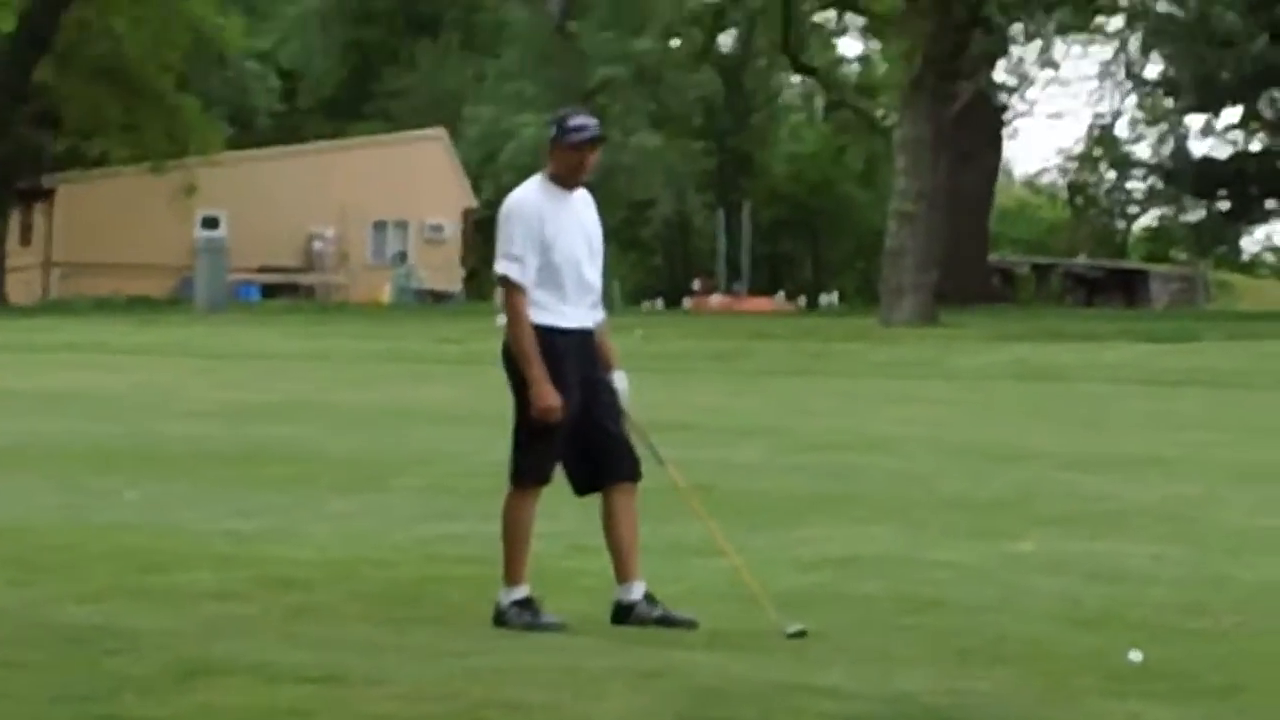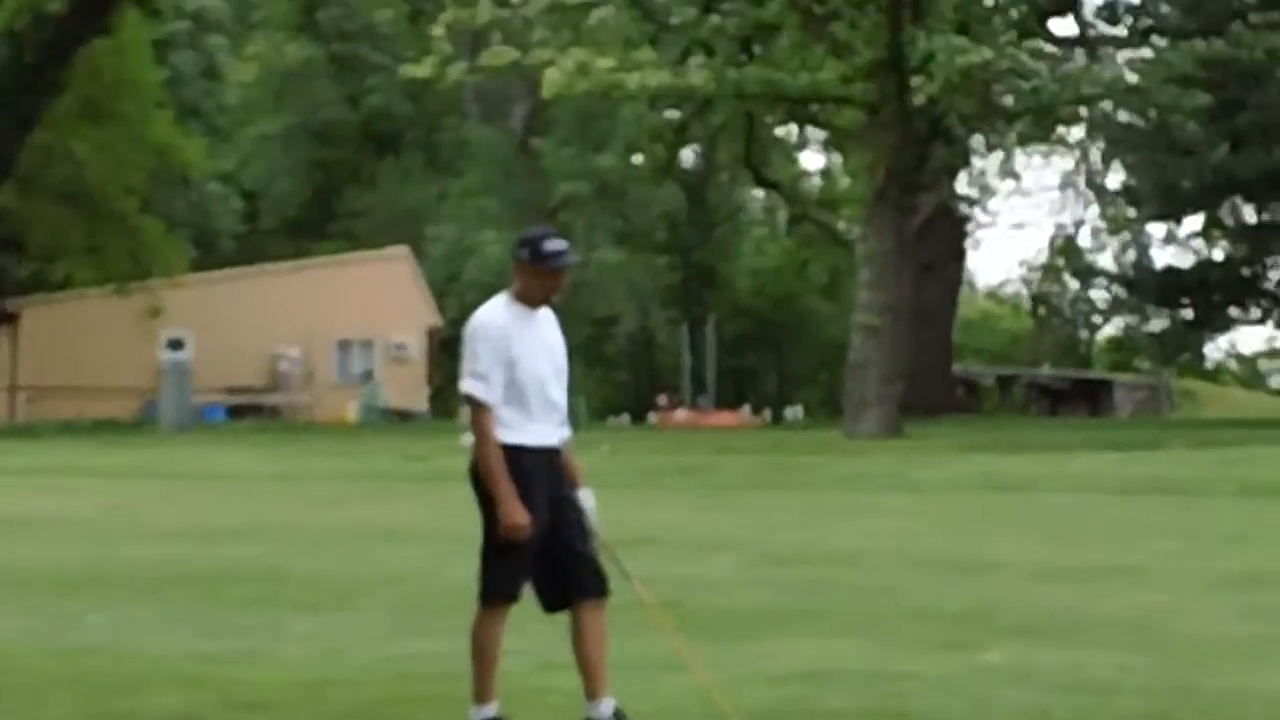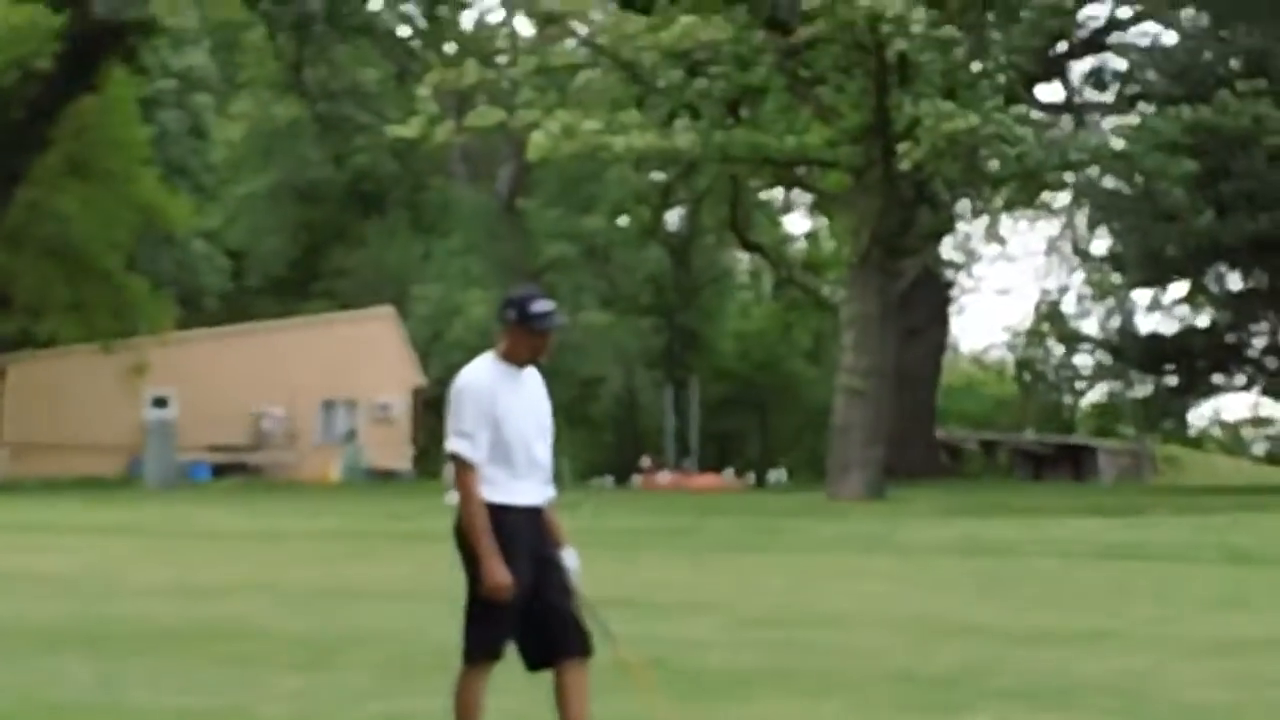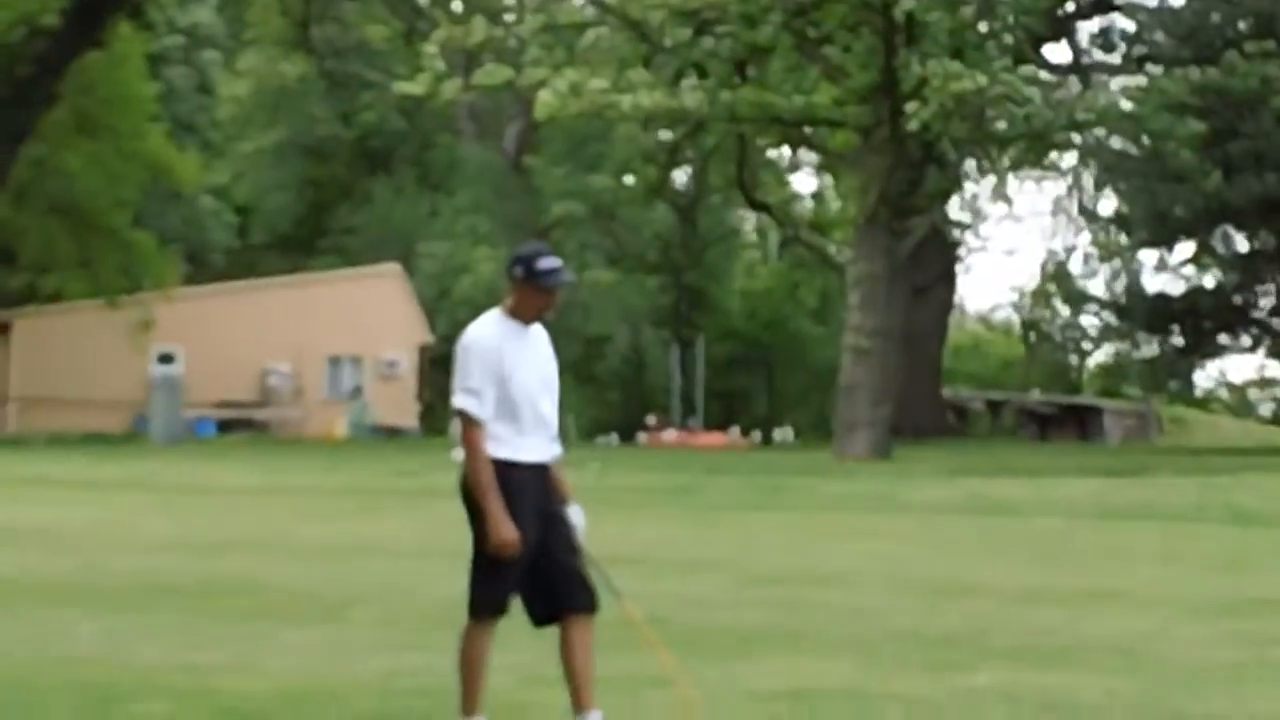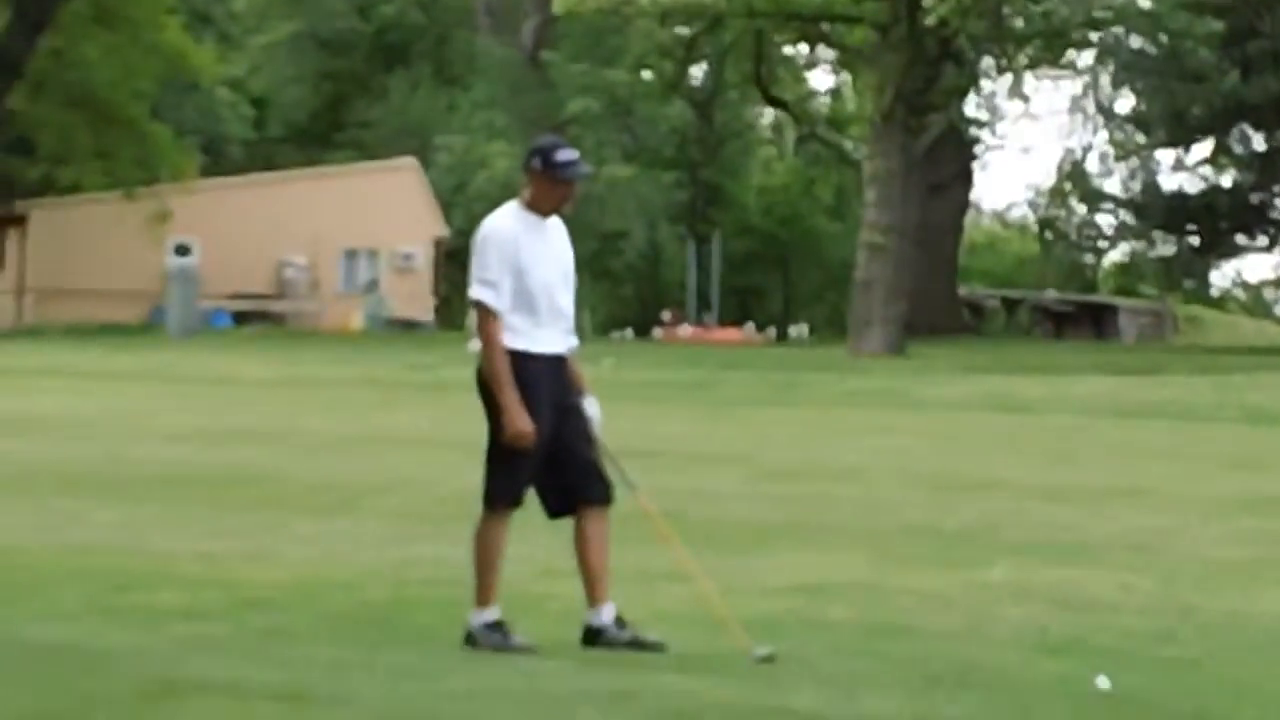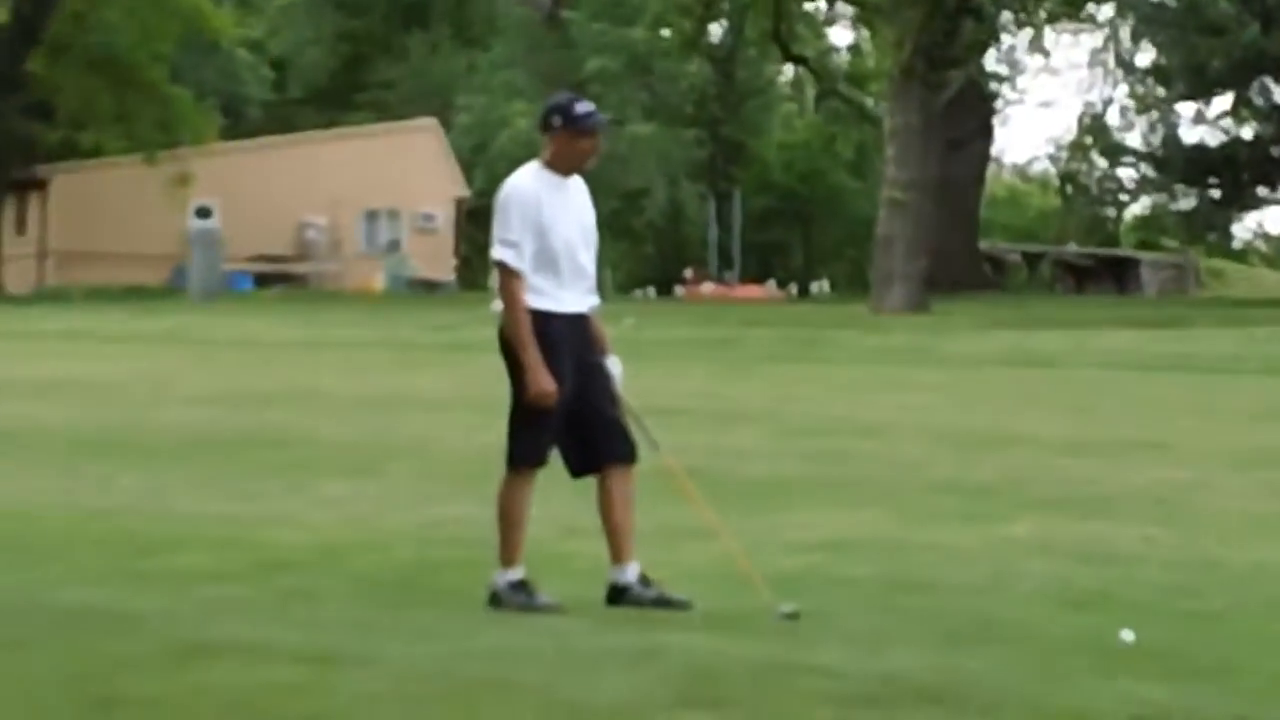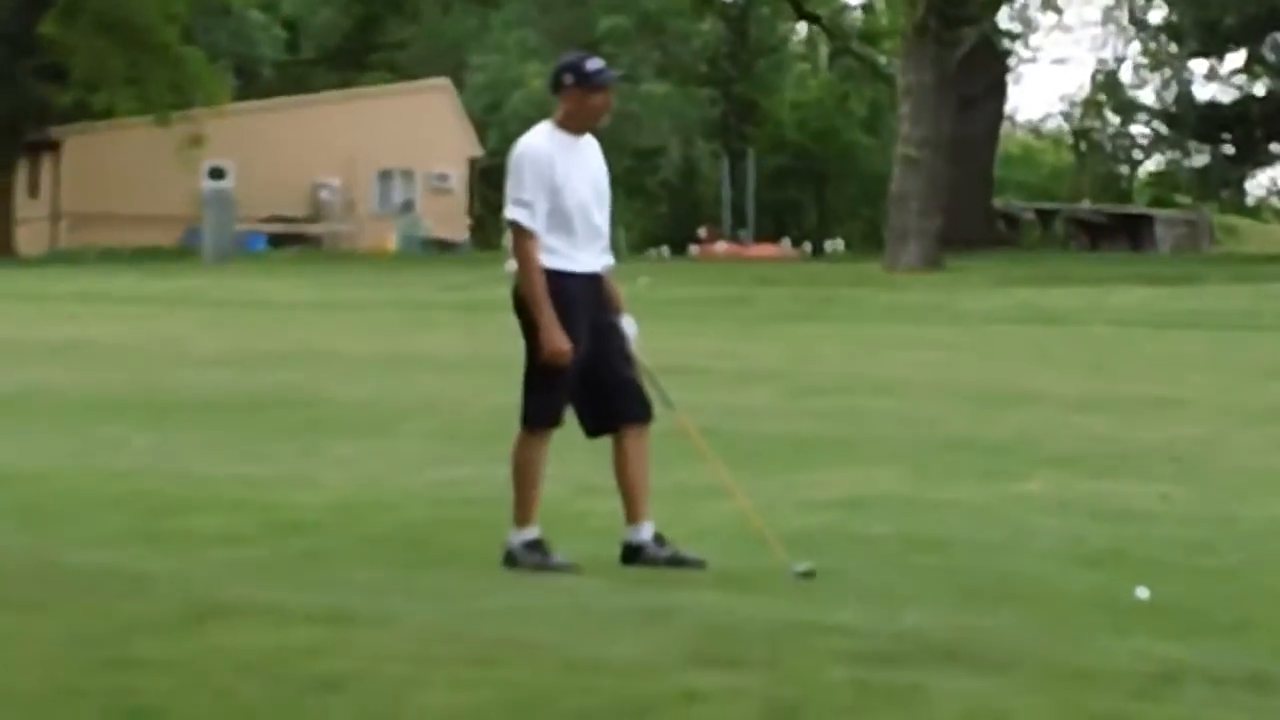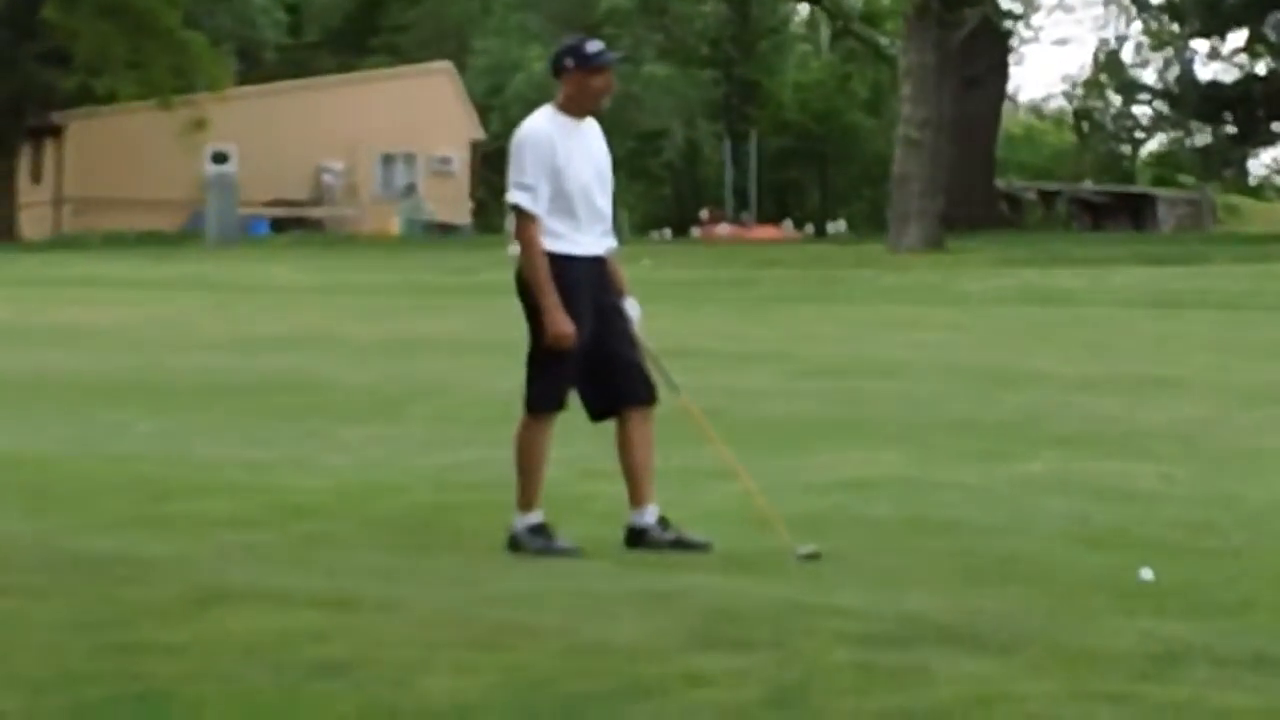
dt=0.2s
person 1, frame 1
left shoulder: (585, 202)
right shoulder: (525, 204)
right elbow: (515, 298)
left wrist: (611, 364)
right wrist: (538, 381)
left hip: (583, 348)
right hip: (543, 345)
left knee: (621, 471)
right knee: (530, 477)
left ankle: (632, 597)
right ankle: (513, 597)
person 1, frame 2
left shoulder: (548, 321)
right shoulder: (491, 324)
right elbow: (483, 419)
left wrist: (576, 480)
right wrist: (506, 500)
left hip: (548, 464)
right hip: (510, 463)
left knee: (588, 587)
right knee: (498, 595)
person 1, frame 3
left shoulder: (533, 380)
right shoulder: (476, 383)
right elbow: (467, 477)
left wrist: (560, 541)
right wrist: (488, 560)
left hip: (533, 525)
right hip: (495, 522)
left knee: (572, 646)
right knee: (482, 654)
person 1, frame 4
left shoulder: (539, 336)
right shoulder: (482, 338)
right elbow: (472, 433)
left wrist: (565, 497)
right wrist: (495, 516)
left hip: (539, 480)
right hip: (500, 480)
left knee: (577, 602)
right knee: (487, 609)
person 1, frame 5
left shoulder: (557, 229)
right shoulder: (500, 230)
right elbow: (489, 324)
left wrist: (582, 389)
right wrist: (510, 406)
left hip: (555, 373)
right hip: (516, 370)
left knee: (593, 494)
right knee: (502, 500)
left ankle: (602, 620)
right ankle: (483, 619)
person 1, frame 6
left shoulder: (578, 188)
right shoulder: (522, 190)
right elbow: (512, 284)
left wrist: (603, 348)
right wrist: (533, 366)
left hip: (577, 332)
right hip: (538, 331)
left knee: (616, 453)
right knee: (526, 460)
left ankle: (626, 578)
right ankle: (508, 579)
person 1, frame 7
left shoulder: (590, 147)
right shoulder: (535, 150)
right elbow: (526, 244)
left wrist: (618, 307)
right wrist: (548, 325)
left hip: (591, 292)
right hip: (553, 290)
left knee: (632, 412)
right knee: (541, 419)
left ankle: (640, 537)
right ankle: (523, 539)
person 1, frame 8
left shoulder: (592, 130)
right shoulder: (537, 134)
right elbow: (527, 228)
left wrist: (621, 290)
right wrist: (551, 309)
left hip: (594, 275)
right hip: (555, 273)
left knee: (636, 395)
right knee: (544, 403)
left ankle: (644, 520)
right ankle: (527, 522)
